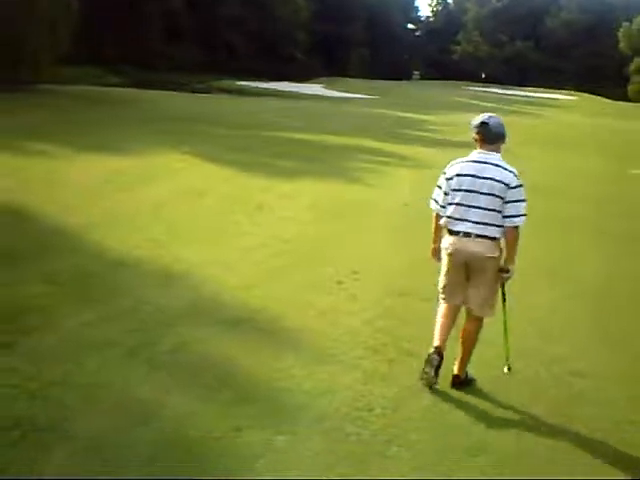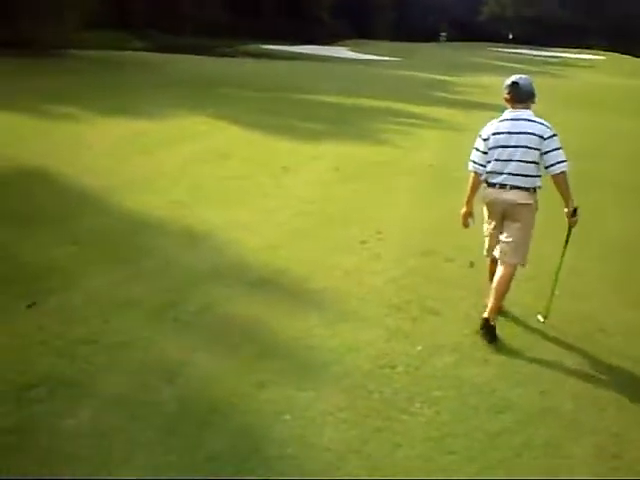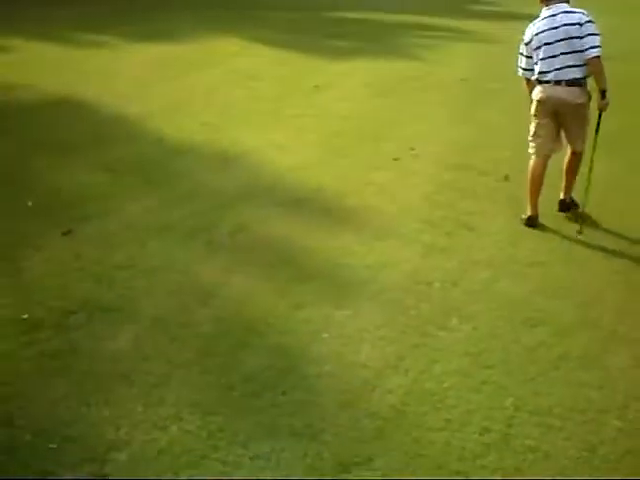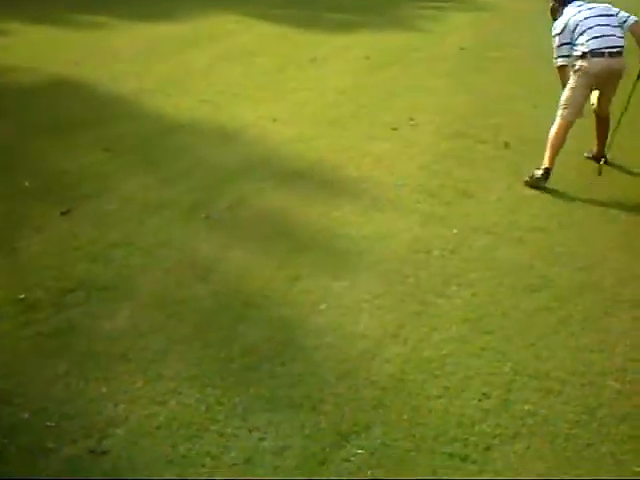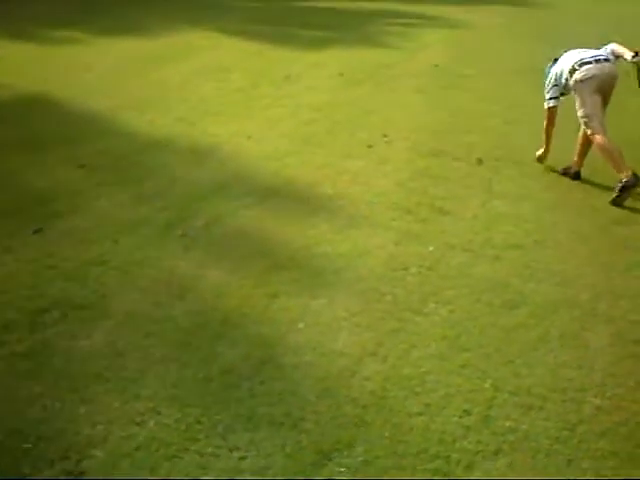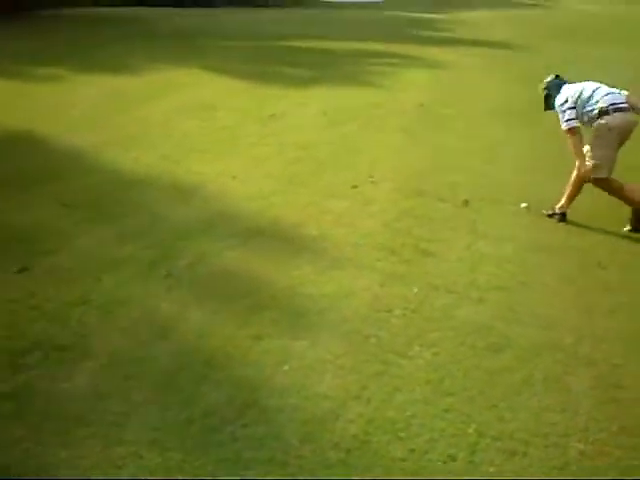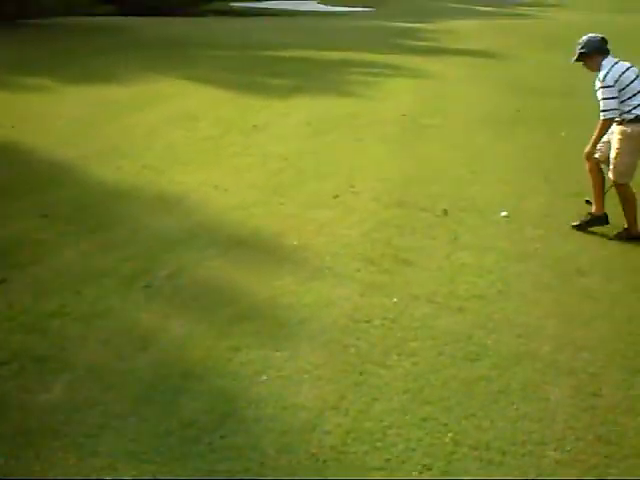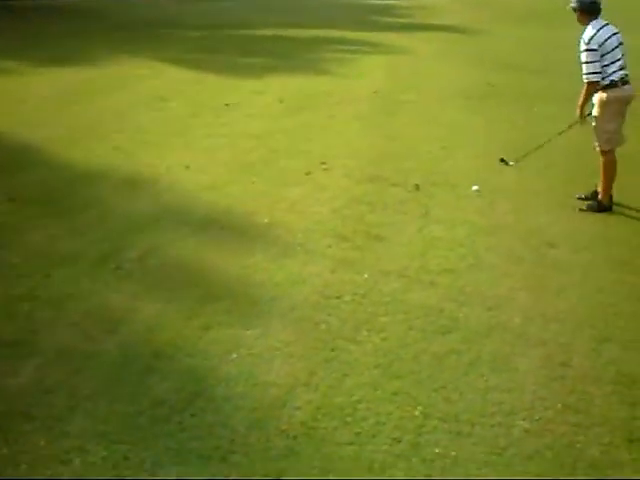
dt=0.4s
person 1, frame 1
left shoulder: (454, 167)
right shoulder: (509, 176)
left elbow: (439, 212)
right elbow: (512, 226)
left wrist: (436, 242)
right wrist: (509, 261)
left hip: (453, 243)
right hip: (486, 249)
left knee: (449, 301)
right knee: (476, 313)
left ankle: (437, 350)
right ankle: (460, 373)
person 1, frame 2
left shoulder: (491, 128)
right shoulder: (543, 129)
left elbow: (476, 171)
right elbow: (558, 171)
left wrist: (468, 204)
right wrist: (570, 205)
left hip: (493, 195)
right hip: (523, 199)
left knee: (495, 255)
right knee: (509, 262)
left ankle: (493, 305)
right ankle: (488, 318)
person 1, frame 3
left shoulder: (533, 28)
left elbow: (527, 74)
right elbow: (594, 58)
left wrist: (536, 97)
right wrist: (603, 91)
left hip: (544, 92)
right hip: (575, 92)
left knee: (539, 154)
right knee: (576, 147)
left ankle: (532, 212)
right ankle: (566, 198)
person 1, frame 4
left shoulder: (562, 21)
left elbow: (562, 62)
left wrist: (567, 89)
left hip: (589, 63)
right hip: (617, 62)
left knee: (565, 118)
right knee: (602, 108)
left ankle: (545, 169)
right ankle: (599, 153)
person 1, frame 5
left shoulder: (553, 75)
right shoulder: (594, 53)
left elbow: (550, 117)
right elbow: (612, 48)
left wrist: (545, 148)
left hip: (584, 74)
right hip: (608, 69)
left knee: (596, 131)
right knee: (591, 121)
right ankle: (575, 167)
person 1, frame 6
left shoulder: (562, 98)
right shoulder: (587, 87)
left elbow: (573, 132)
right elbow: (626, 96)
left wrist: (582, 165)
left hip: (608, 121)
right hip: (626, 117)
left knee: (599, 178)
right knee: (585, 161)
right ankle: (562, 208)
person 1, frame 7
left shoulder: (606, 77)
left elbow: (607, 118)
left wrist: (591, 145)
left knee: (619, 180)
right knee: (592, 161)
right ankle: (598, 213)
person 1, frame 8
left shoulder: (589, 39)
right shoulder: (611, 30)
left elbow: (592, 80)
right elbow: (613, 64)
left wrist: (581, 106)
left hip: (609, 94)
right hip: (621, 89)
left knee: (605, 149)
right knee: (603, 147)
left ankle: (604, 200)
right ankle: (603, 191)
